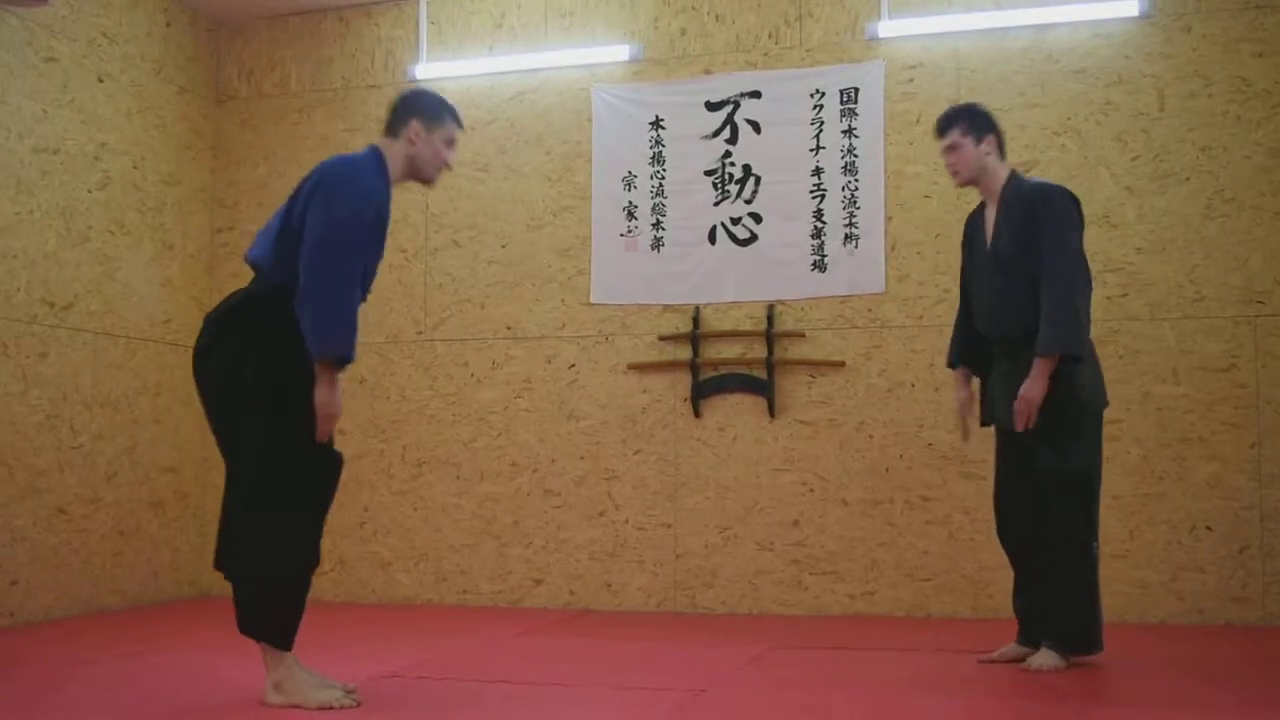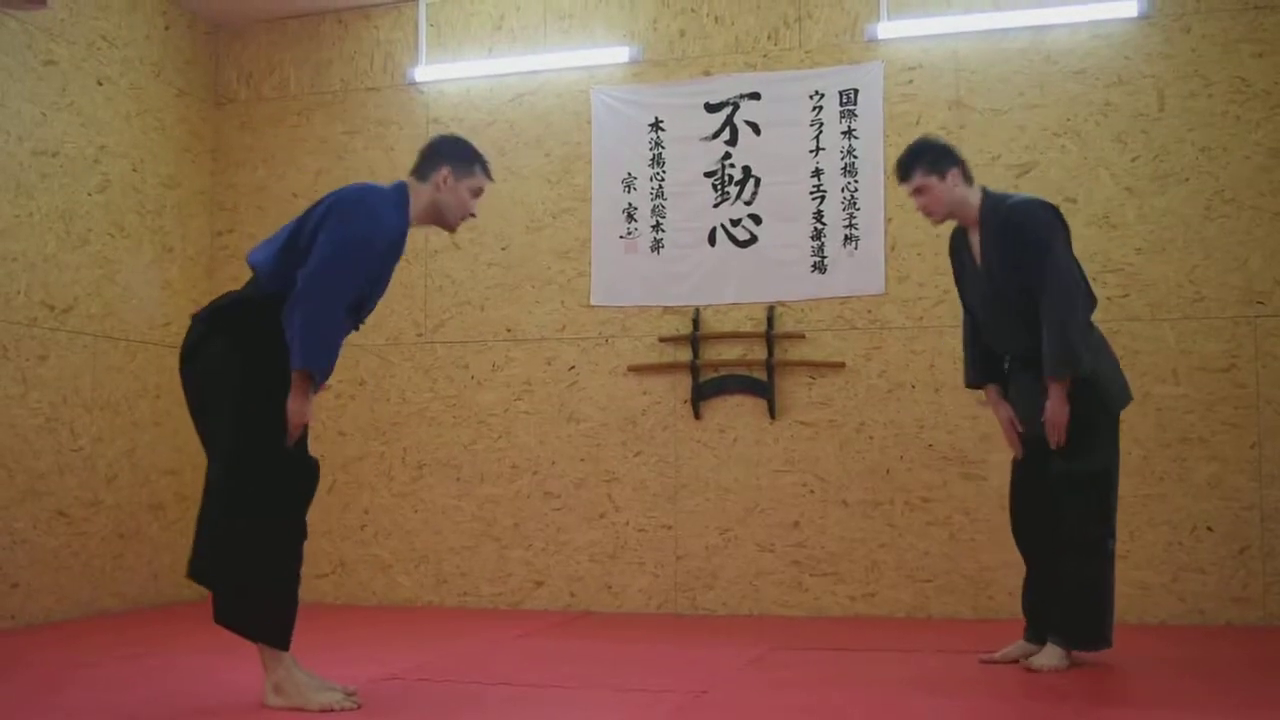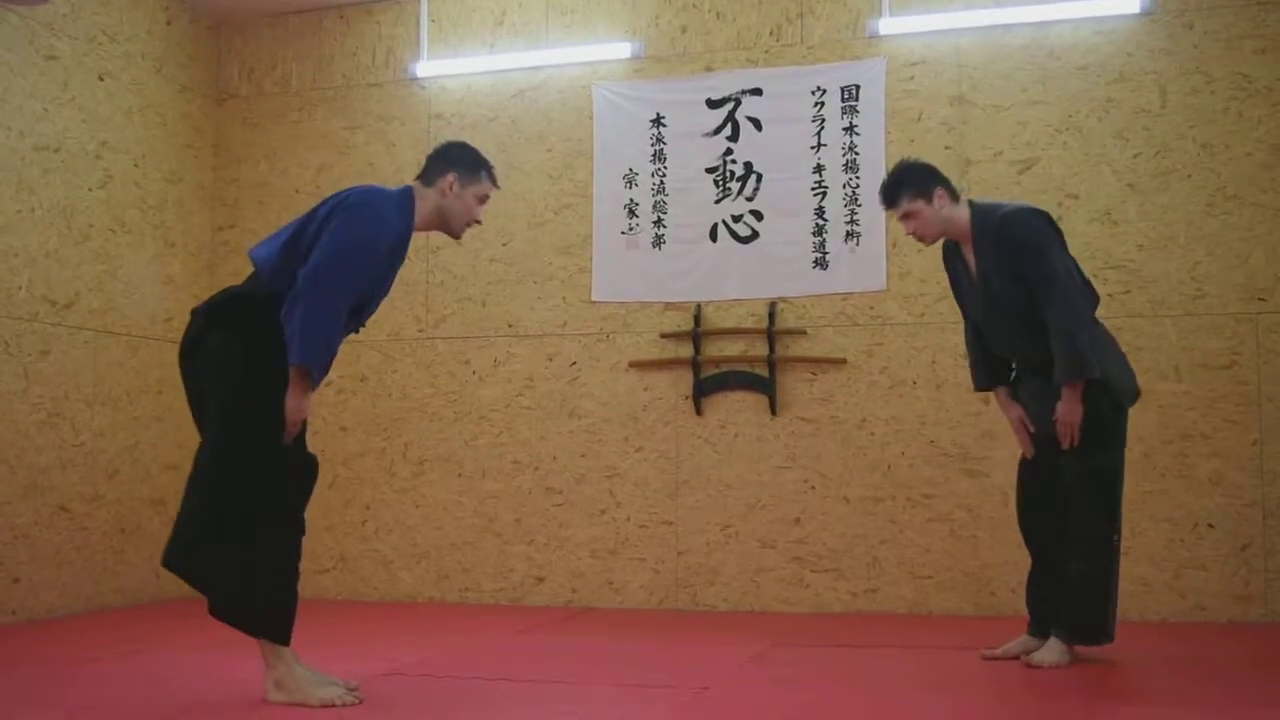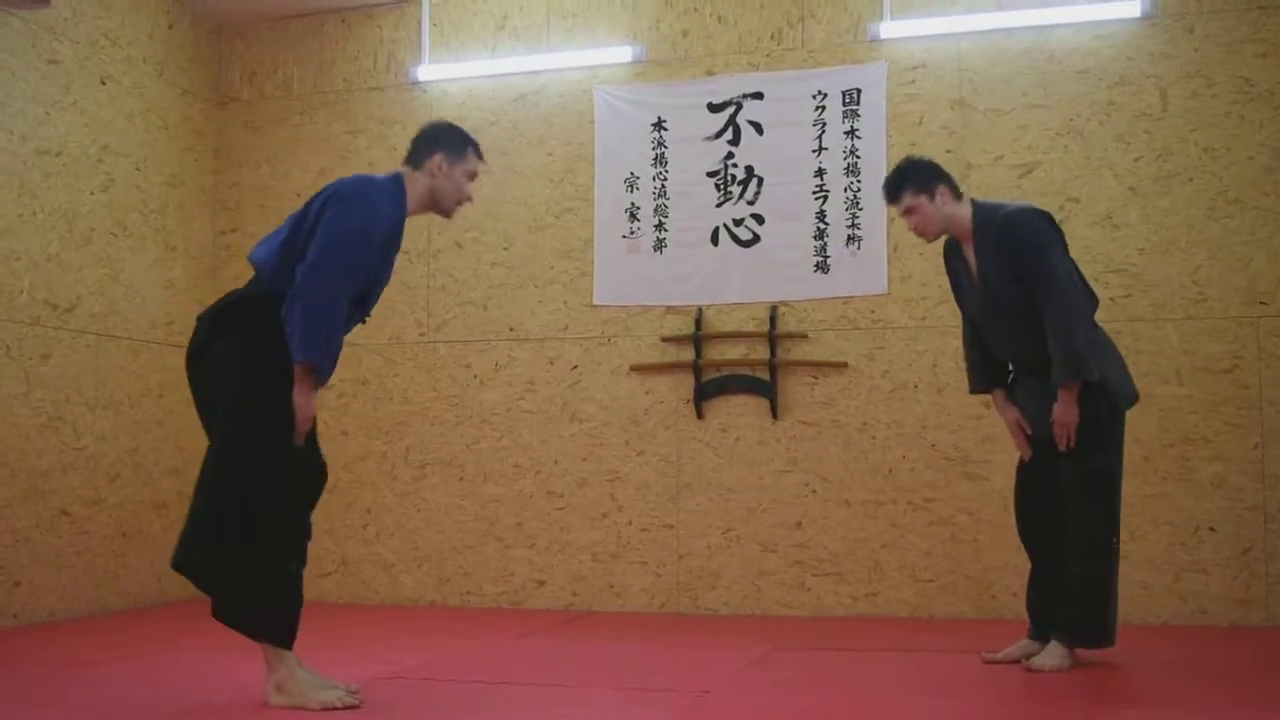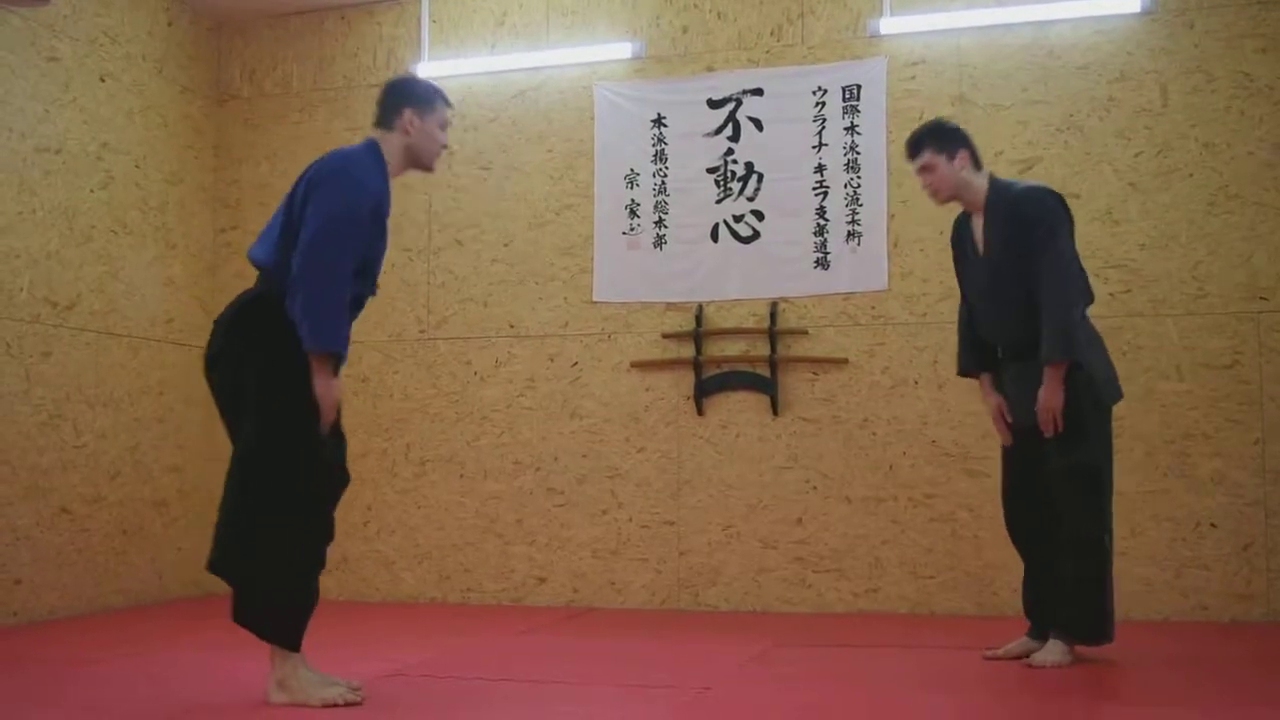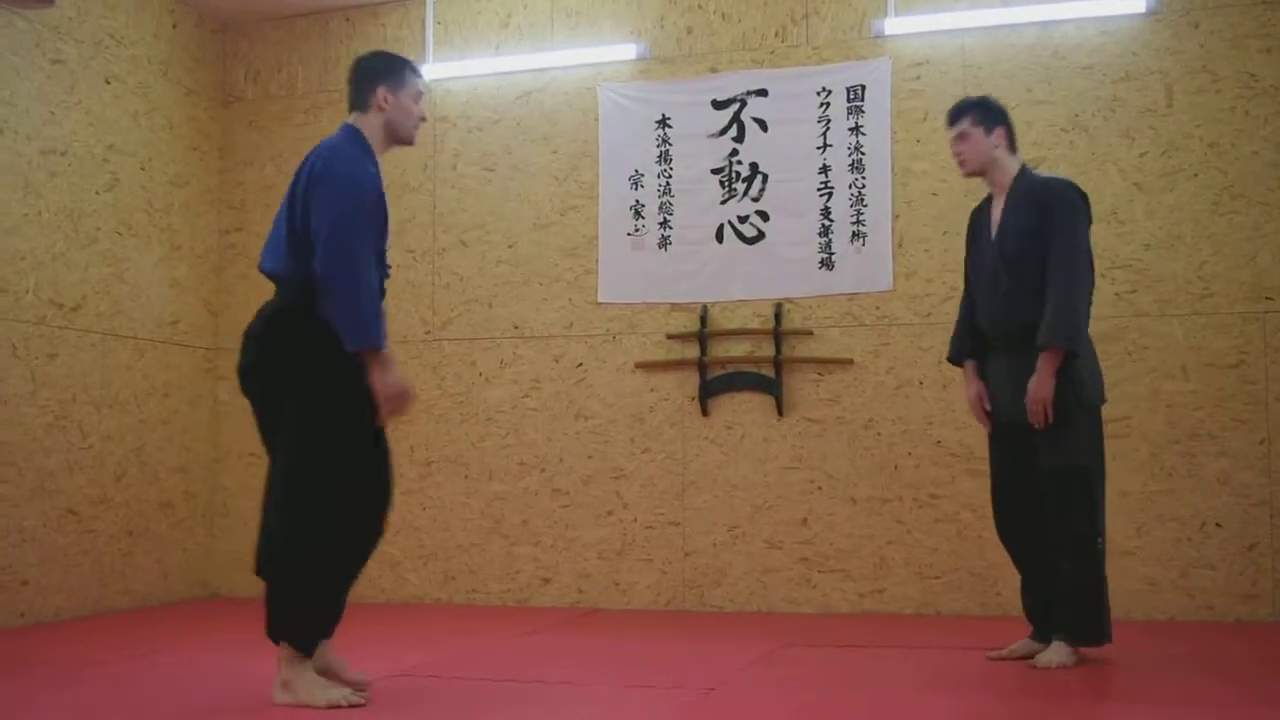
dt=0.2s
person 1, frame 1
left shoulder: (361, 184)
right shoulder: (357, 182)
right elbow: (322, 285)
left wrist: (318, 376)
right wrist: (325, 380)
left hip: (261, 347)
right hip: (256, 348)
left knee: (286, 498)
right knee: (279, 500)
left ankle: (282, 663)
right ankle: (281, 672)
person 1, frame 2
left shoulder: (381, 217)
right shoulder: (372, 212)
right elbow: (317, 299)
left wrist: (297, 387)
right wrist: (300, 391)
left hip: (253, 352)
right hip: (240, 351)
left knee: (275, 504)
right knee: (262, 505)
left ankle: (283, 667)
right ankle: (281, 676)
person 1, frame 3
left shoulder: (386, 221)
right shoulder: (376, 213)
right elbow: (318, 298)
left wrist: (297, 384)
right wrist: (299, 388)
left hip: (256, 349)
right hip: (241, 346)
left knee: (275, 500)
right knee: (260, 501)
left ankle: (284, 662)
right ankle: (281, 671)
person 1, frame 4
left shoulder: (378, 208)
right shoulder: (367, 202)
right elbow: (317, 293)
left wrist: (301, 383)
right wrist: (304, 385)
left hip: (264, 351)
right hip: (248, 350)
left knee: (283, 502)
right knee: (268, 503)
left ankle: (285, 663)
right ankle: (282, 675)
person 1, frame 5
left shoulder: (359, 175)
right shoulder: (353, 174)
right elbow: (318, 277)
left wrist: (321, 368)
right wrist: (324, 371)
left hip: (282, 348)
right hip: (267, 347)
left knee: (306, 498)
right knee: (287, 502)
left ankle: (290, 658)
right ankle: (287, 672)
person 1, frame 6
left shoulder: (346, 163)
right shoulder: (345, 165)
right elbow: (346, 275)
left wrist: (375, 359)
right wrist: (380, 363)
left hip: (313, 348)
right hip: (302, 350)
left knee: (354, 497)
right knee: (317, 504)
left ankle: (311, 647)
right ankle: (293, 669)
person 2, frame 1
left shoulder: (1045, 202)
right shoulder: (976, 224)
left elbow: (1063, 292)
right elbow: (971, 310)
left wrist: (1040, 375)
right wrist: (964, 380)
left hip: (1059, 381)
right hip: (1010, 382)
left knee: (1065, 513)
right knee: (1016, 514)
left ankle: (1065, 638)
right ankle: (1034, 632)
person 2, frame 2
left shoulder: (1026, 218)
right shoulder: (961, 243)
left elbow: (1063, 307)
right elbow: (978, 325)
left wrist: (1061, 393)
right wrist: (996, 398)
left hip: (1081, 385)
right hip: (1029, 387)
left knee: (1082, 514)
right knee: (1032, 513)
left ankle: (1069, 635)
right ankle: (1040, 629)
person 2, frame 3
left shoulder: (1018, 227)
right shoulder: (955, 254)
left elbow: (1068, 312)
right elbow: (980, 332)
left wrist: (1072, 396)
right wrist: (1007, 402)
left hip: (1088, 385)
right hip: (1040, 384)
left knee: (1087, 512)
right knee: (1039, 510)
left ankle: (1070, 631)
right ankle: (1043, 626)
person 2, frame 4
left shoulder: (1020, 227)
right shoulder: (955, 254)
left elbow: (1066, 314)
right elbow: (978, 333)
left wrist: (1068, 397)
right wrist: (1004, 402)
left hip: (1084, 386)
right hip: (1035, 386)
left knee: (1086, 515)
right knee: (1037, 513)
left ankle: (1071, 635)
right ankle: (1044, 629)
person 2, frame 5
left shoulder: (1032, 206)
right shoulder: (963, 231)
left elbow: (1062, 297)
left wrist: (1054, 381)
right wrist: (988, 388)
left hip: (1067, 378)
right hip: (1016, 381)
left knee: (1076, 508)
right knee: (1026, 510)
left ankle: (1071, 631)
right ankle: (1043, 626)
person 2, frame 6
left shoulder: (1055, 197)
right shoulder: (980, 217)
left elbow: (1069, 289)
left wrist: (1046, 369)
right wrist: (973, 374)
left hip: (1057, 378)
right hip: (1004, 379)
left knee: (1071, 510)
right knee: (1016, 513)
left ankle: (1073, 632)
right ankle: (1045, 627)
